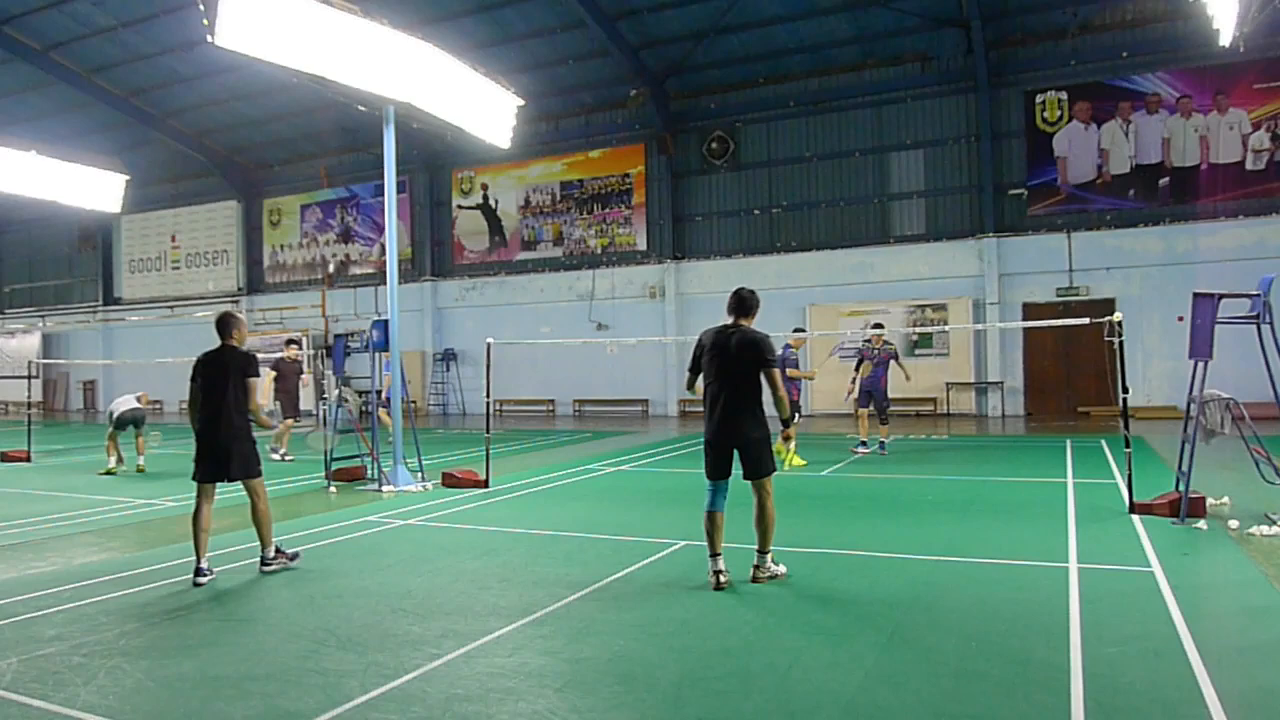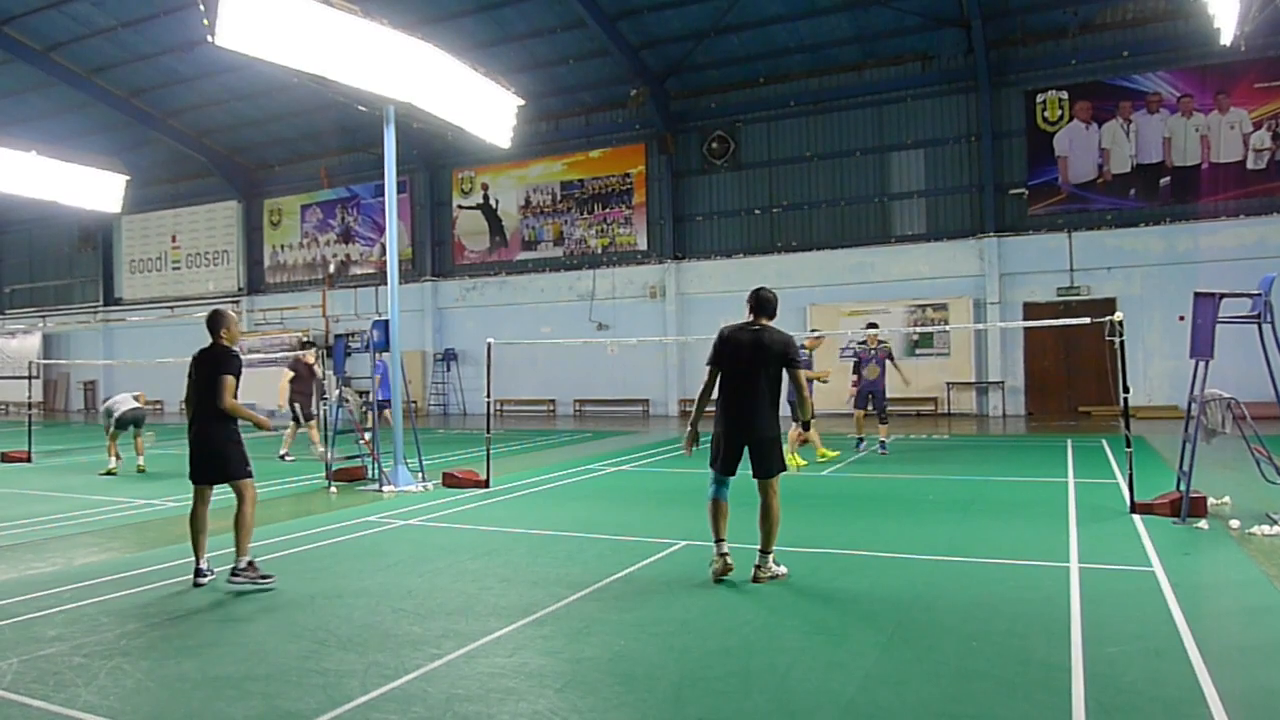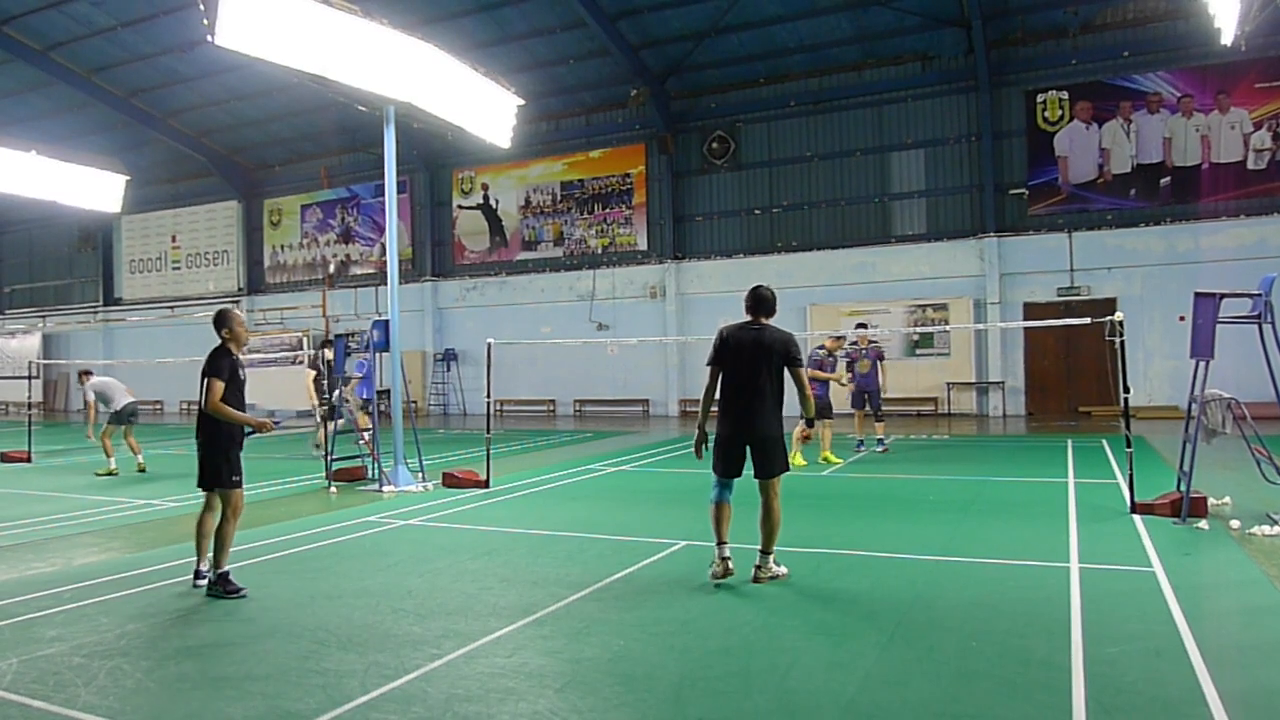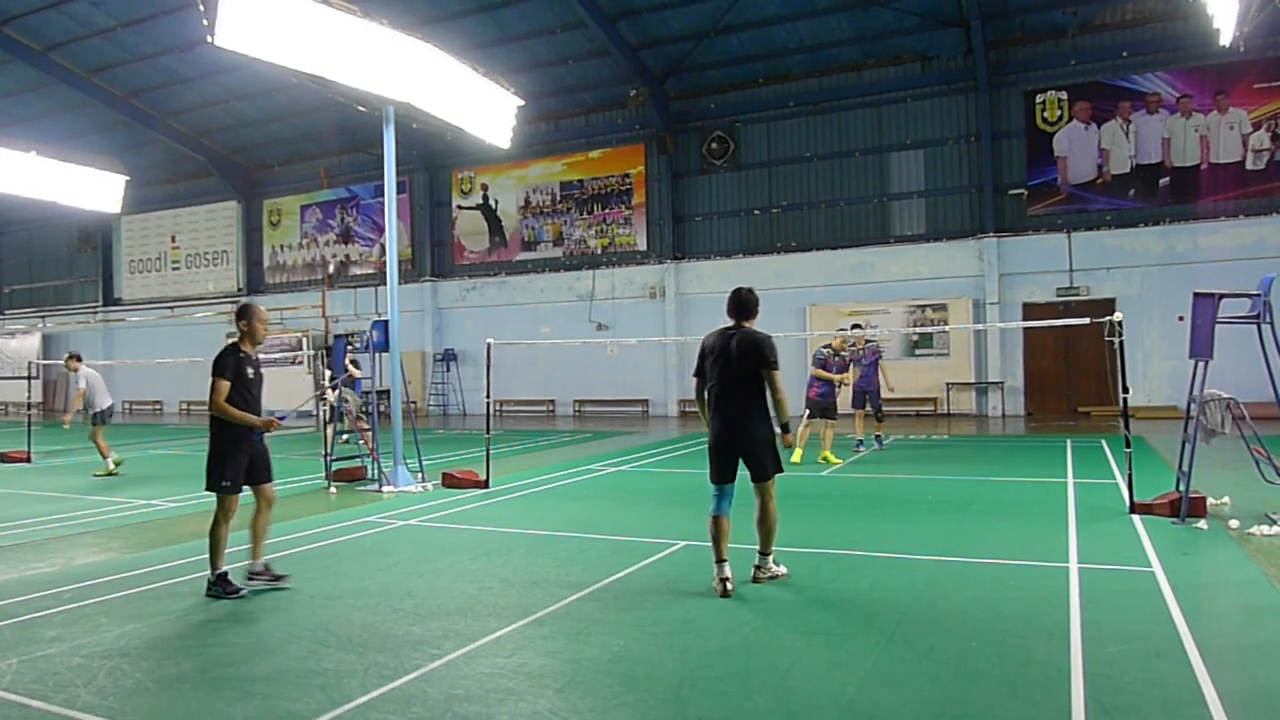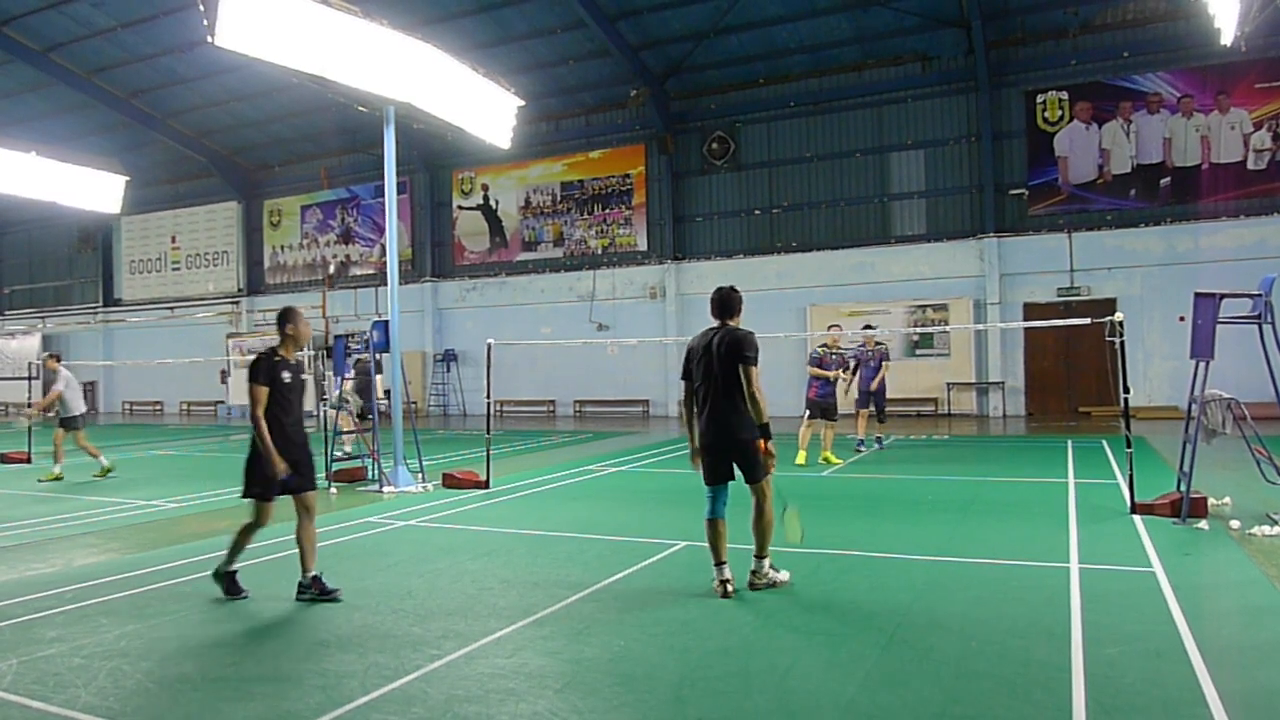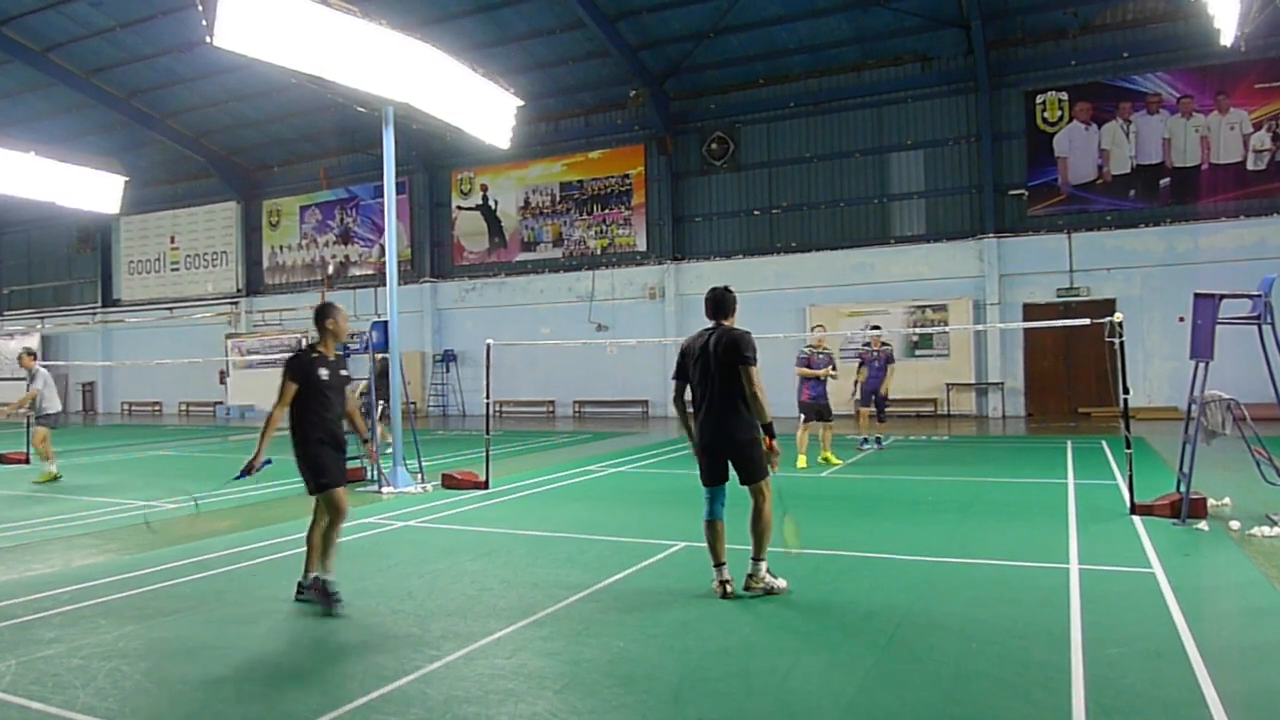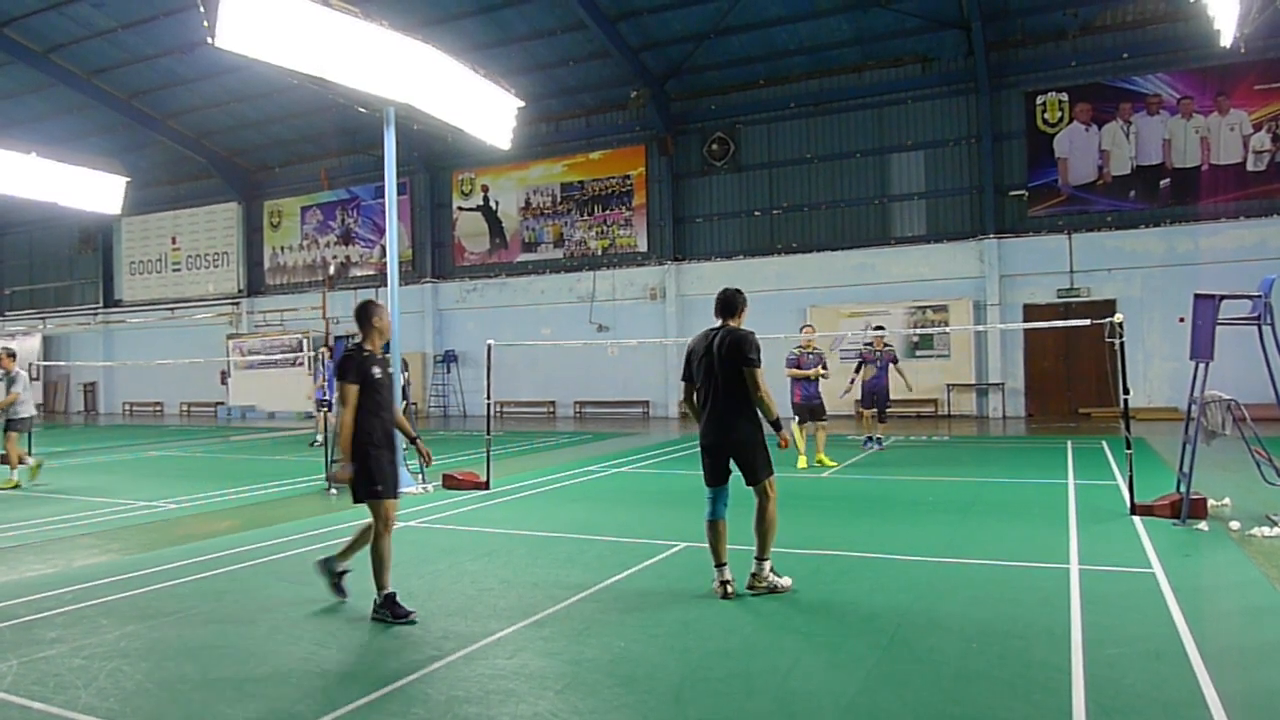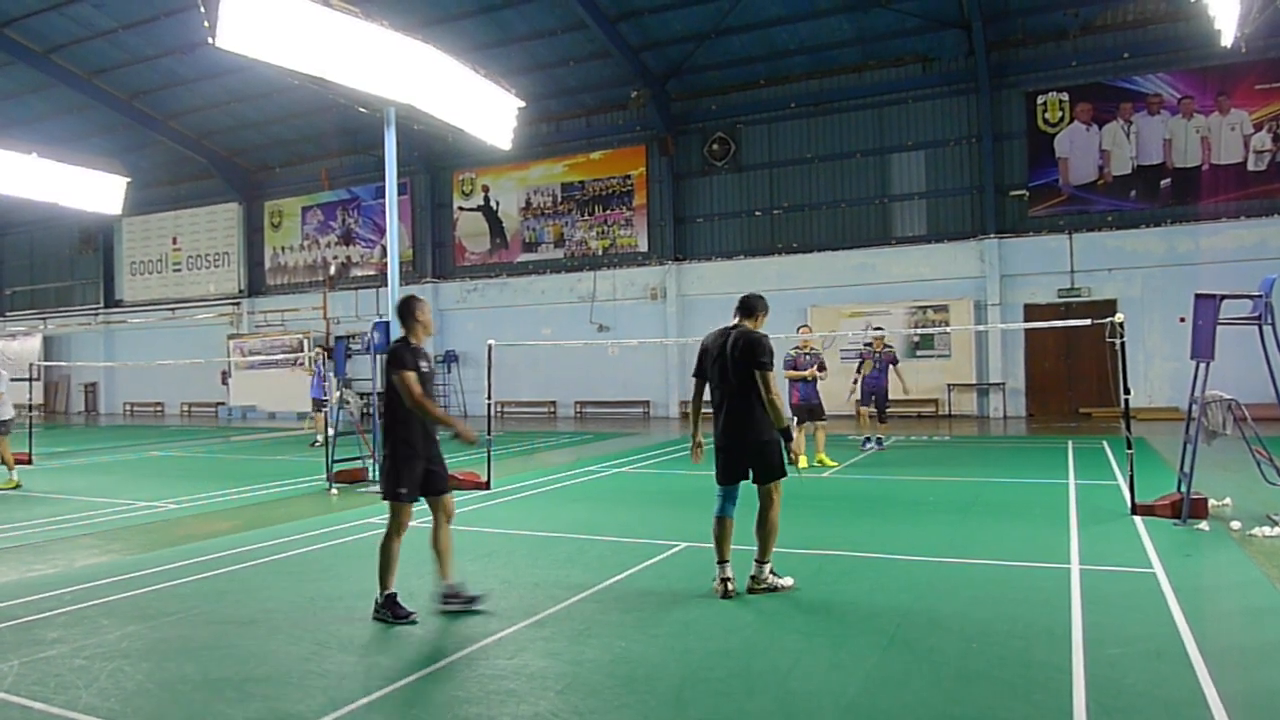
dt=0.3s
person 1, frame 1
left shoulder: (707, 338)
right shoulder: (759, 340)
left elbow: (690, 383)
right elbow: (778, 390)
left wrist: (700, 391)
right wrist: (787, 424)
left hip: (716, 429)
right hip: (752, 429)
left knee: (715, 493)
right knee: (763, 493)
left ankle: (717, 568)
right ankle: (763, 564)
person 1, frame 2
left shoulder: (727, 334)
right shoulder: (784, 341)
left elbow: (709, 382)
right elbow: (802, 391)
left wrist: (694, 423)
right wrist: (805, 425)
left hip: (727, 425)
right hip: (764, 428)
left knee: (718, 484)
right knee: (769, 492)
left ankle: (721, 552)
right ankle: (764, 564)
person 1, frame 3
left shoulder: (727, 335)
right shoulder: (784, 340)
left elbow: (711, 384)
right elbow: (805, 390)
left wrist: (701, 425)
right wrist: (809, 423)
left hip: (730, 427)
right hip: (767, 428)
left knee: (721, 487)
right knee: (770, 493)
left ankle: (722, 555)
right ankle: (765, 565)
person 1, frame 4
left shoulder: (710, 341)
right shoulder: (761, 341)
left elbow: (699, 392)
right elbow: (777, 392)
right wrist: (785, 429)
left hip: (720, 433)
right hip: (756, 431)
left knee: (721, 498)
right knee: (766, 495)
left ankle: (722, 573)
right ankle: (764, 564)
person 1, frame 5
left shoulder: (695, 343)
right shoulder: (743, 338)
left elbow: (688, 397)
right elbow: (752, 390)
left wrist: (692, 440)
right wrist: (766, 435)
left hip: (709, 435)
right hip: (742, 431)
left knee: (716, 499)
right knee: (762, 495)
left ankle: (722, 576)
right ankle: (761, 569)
person 1, frame 6
left shoulder: (690, 344)
right shoulder: (740, 339)
left elbow: (678, 397)
right elbow: (753, 390)
left wrist: (693, 436)
right wrist: (769, 433)
left hip: (707, 436)
right hip: (741, 432)
left knee: (713, 501)
right knee: (762, 496)
left ankle: (721, 577)
right ankle: (758, 573)
person 1, frame 7
left shoulder: (696, 343)
right shoulder: (743, 338)
left elbow: (688, 397)
right elbow: (758, 391)
right wrist: (778, 426)
left hip: (711, 435)
right hip: (744, 432)
left knee: (716, 501)
right knee: (766, 495)
left ankle: (722, 577)
right ankle: (761, 573)
person 1, frame 8
left shoulder: (710, 341)
right shoulder: (757, 341)
left elbow: (697, 394)
right elbow: (769, 395)
left wrist: (696, 434)
right wrist: (788, 436)
left hip: (726, 435)
right hip: (760, 434)
left knee: (725, 499)
right knee: (769, 499)
left ankle: (723, 575)
right ankle: (761, 575)
person 2, frame 1
left shoulder: (202, 361)
right shoulder: (247, 359)
left elbow: (192, 404)
right elbow: (251, 404)
right wrist: (264, 421)
left hip: (207, 437)
right hip: (237, 436)
left knee: (204, 500)
right knee: (258, 494)
left ankle: (202, 566)
right ankle: (269, 555)
person 2, frame 2
left shoulder: (198, 358)
right shoulder: (229, 357)
left elbow: (190, 400)
right elbow: (225, 402)
right wrist: (257, 419)
left hip: (199, 437)
right hip: (223, 436)
left knee: (201, 501)
right knee: (247, 496)
left ankle: (201, 567)
right ankle: (242, 566)
person 2, frame 3
left shoulder: (228, 358)
right shoulder: (222, 359)
right elbow: (211, 405)
right wrist: (252, 422)
left hip: (223, 442)
right hip: (220, 443)
left knee: (212, 504)
right knee: (233, 506)
left ankle: (202, 568)
right ankle: (217, 577)
person 2, frame 4
left shoulder: (253, 358)
right shoulder: (228, 358)
right elbow: (217, 405)
right wrist: (258, 422)
left hip: (251, 443)
right hip: (229, 445)
left knee: (267, 500)
right knee: (226, 510)
left ankle: (257, 568)
right ankle: (216, 579)
person 2, frame 5
left shoulder: (298, 365)
right shoulder: (264, 364)
right elbow: (258, 414)
right wrist: (272, 456)
left hip: (299, 450)
right hip: (271, 453)
left knee: (308, 510)
right knee: (261, 520)
left ankle: (309, 581)
right ankle: (226, 570)
person 2, frame 6
left shoulder: (340, 362)
right shoulder: (302, 361)
right elbow: (280, 408)
left wrist: (366, 439)
right wrist: (260, 451)
left hip: (336, 446)
right hip: (313, 446)
left knee: (324, 513)
right knee: (340, 509)
left ankle: (309, 582)
right ankle: (324, 581)
person 2, frame 7
left shoulder: (382, 359)
right shoulder: (352, 360)
right elbow: (345, 414)
left wrist: (415, 440)
right wrist: (343, 461)
left hip: (386, 452)
right hip: (366, 455)
left knee: (382, 521)
right knee: (384, 521)
left ankle: (334, 564)
right ankle: (384, 599)
person 2, frame 8
left shoulder: (420, 353)
right shoulder: (400, 352)
right elbow: (415, 400)
right wrist: (456, 425)
left hip: (427, 448)
right hip: (404, 451)
left knee: (444, 513)
right knee: (399, 524)
left ankle: (449, 590)
right ankle: (385, 600)
